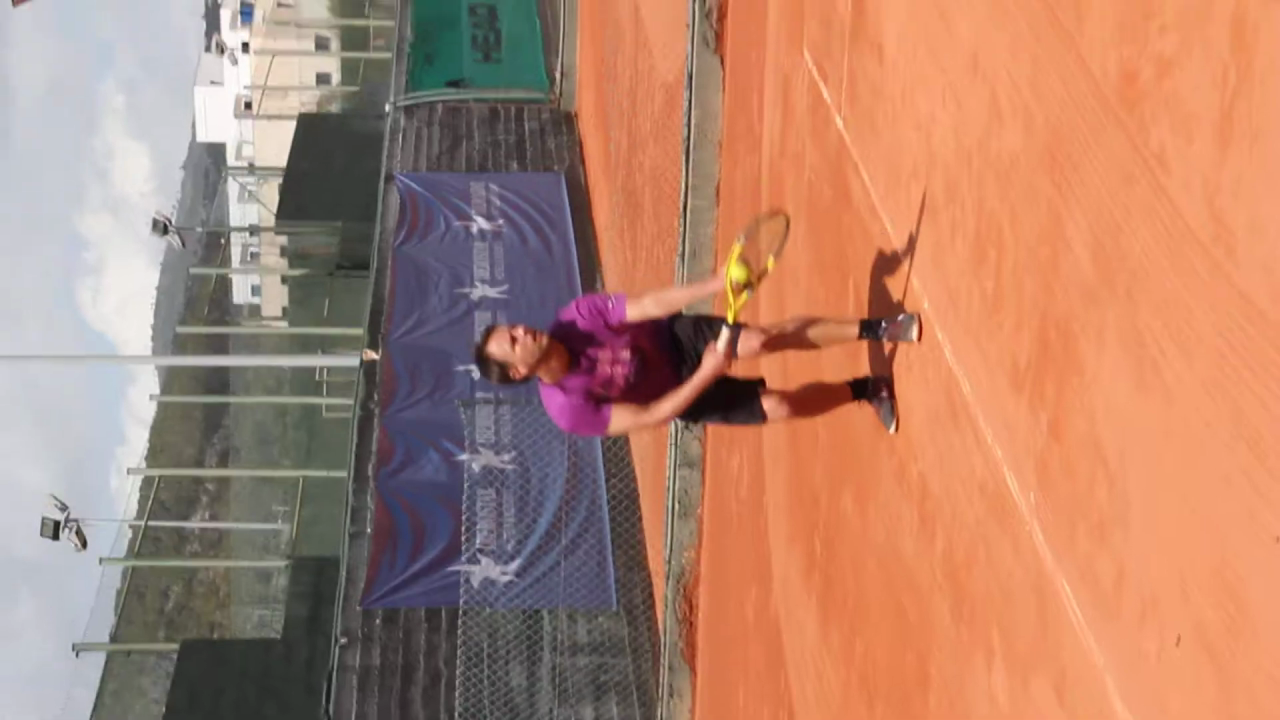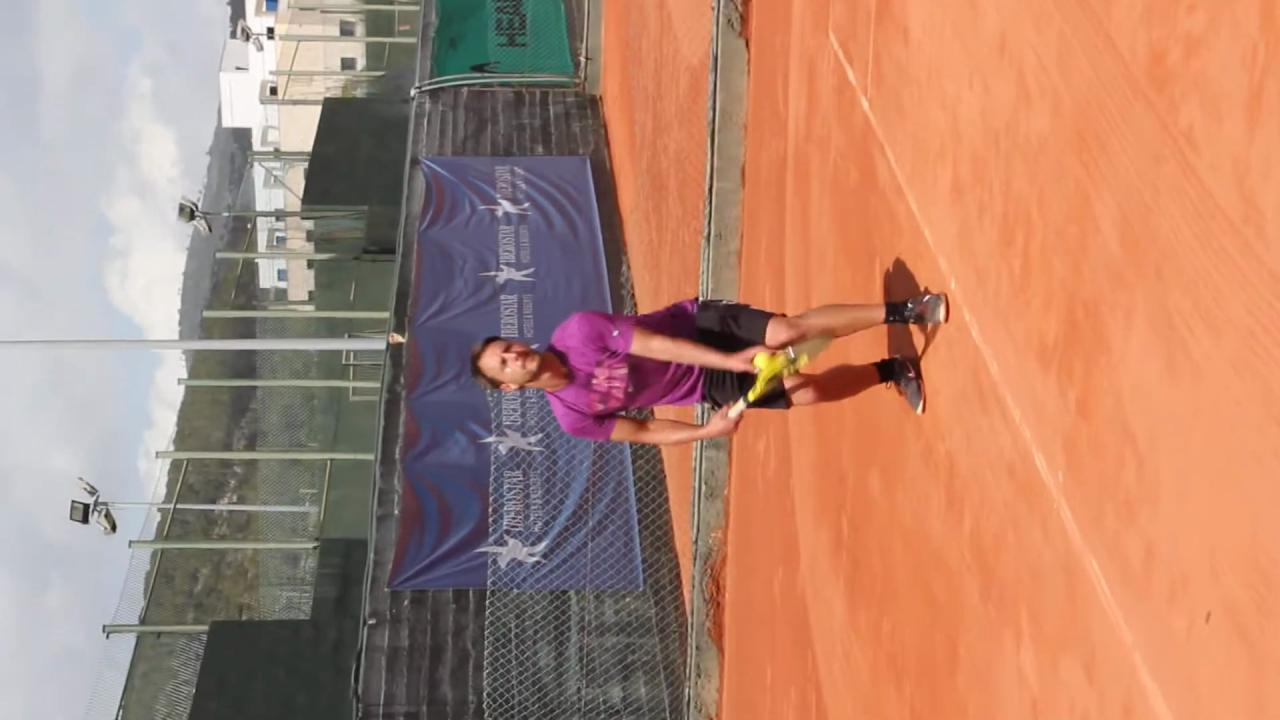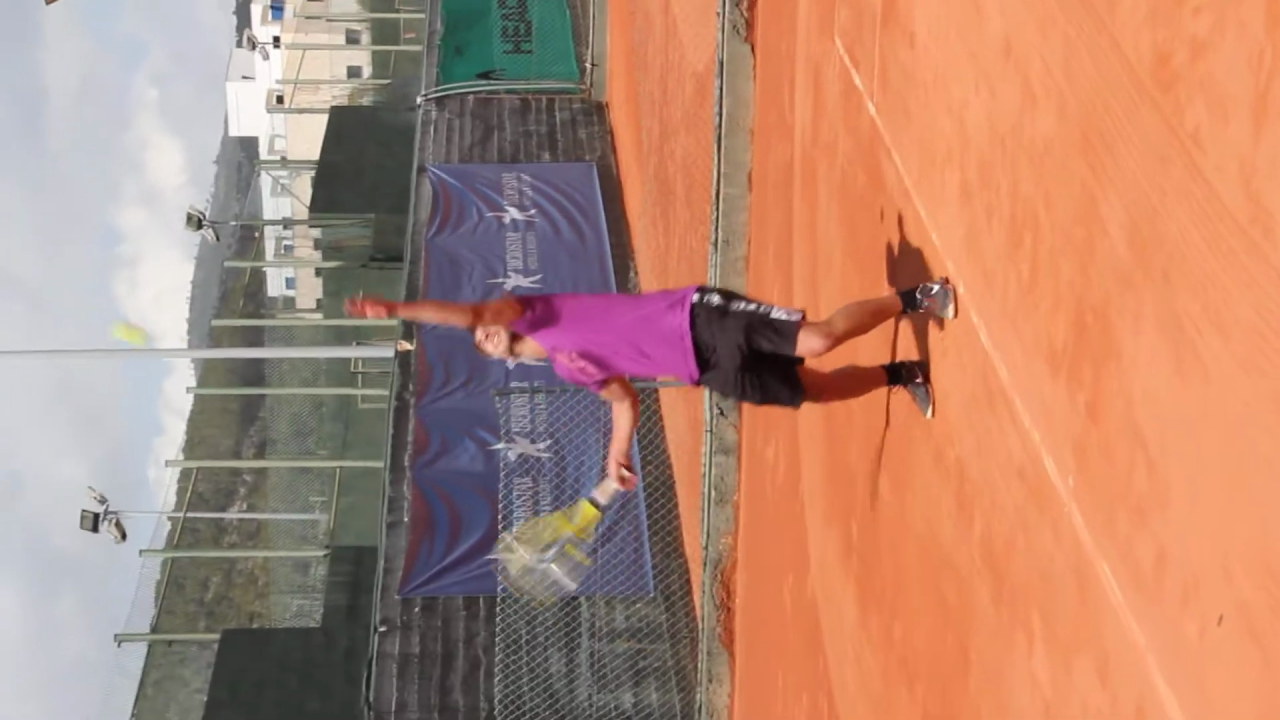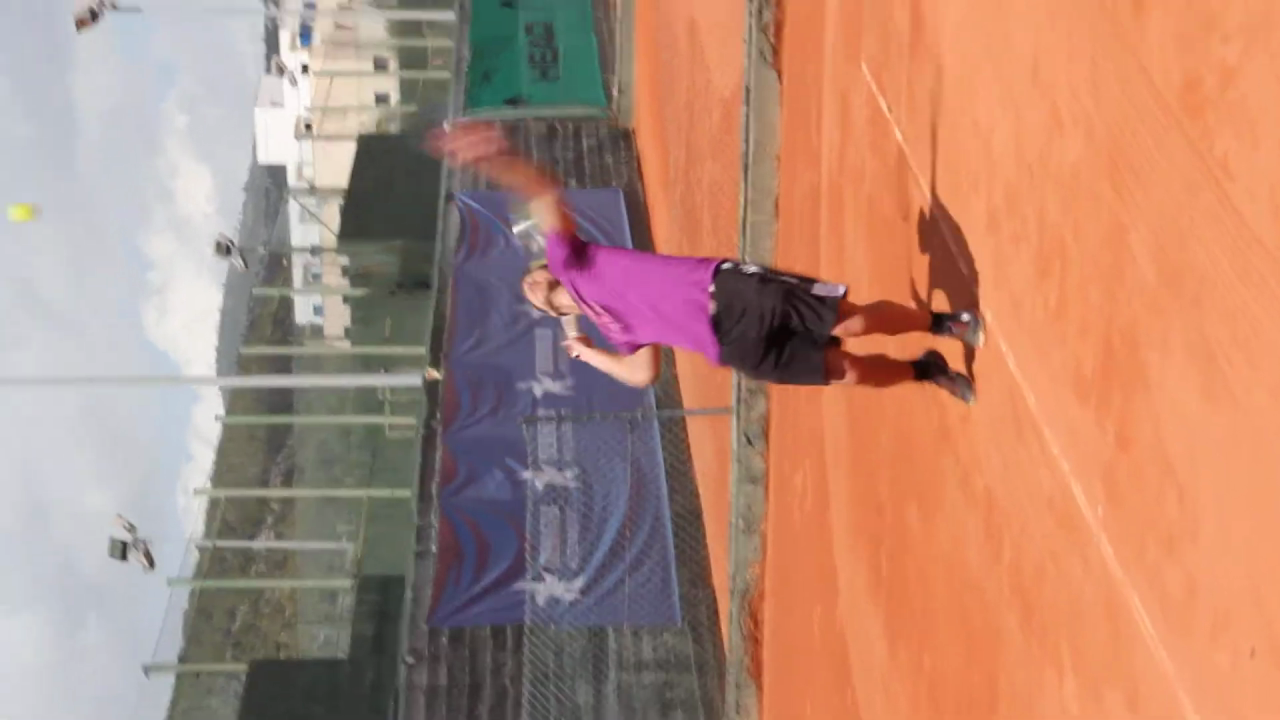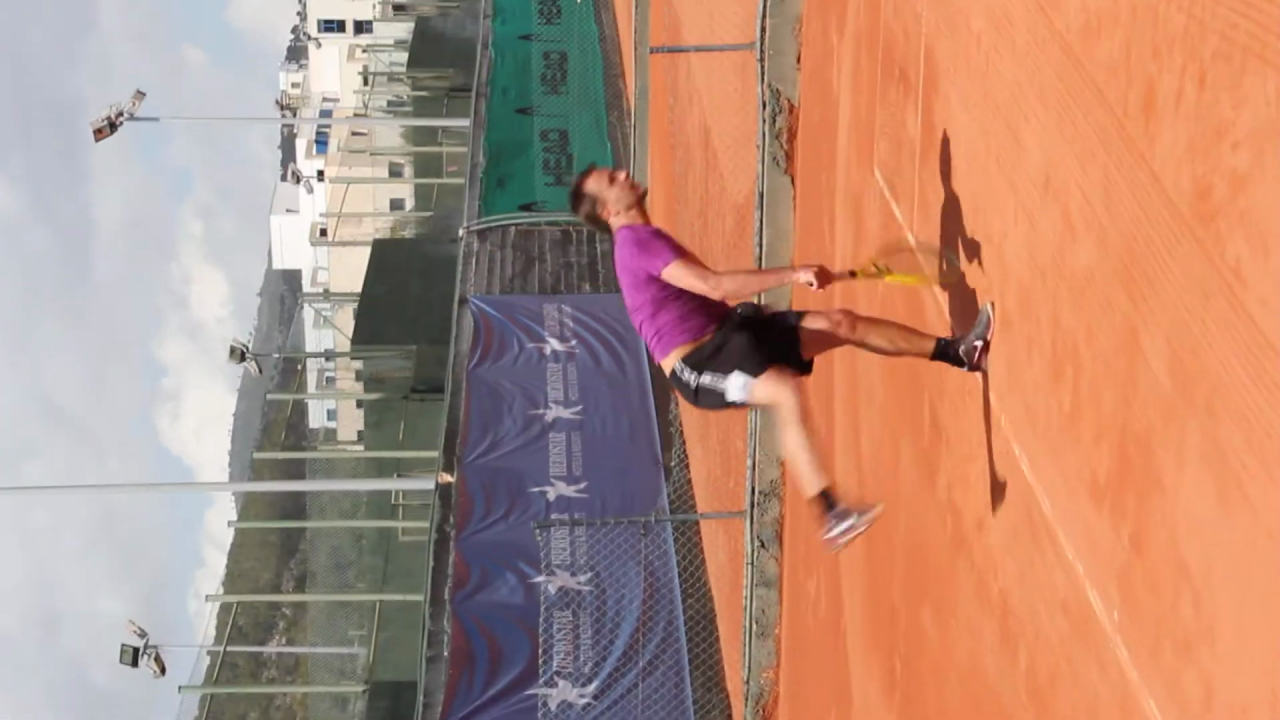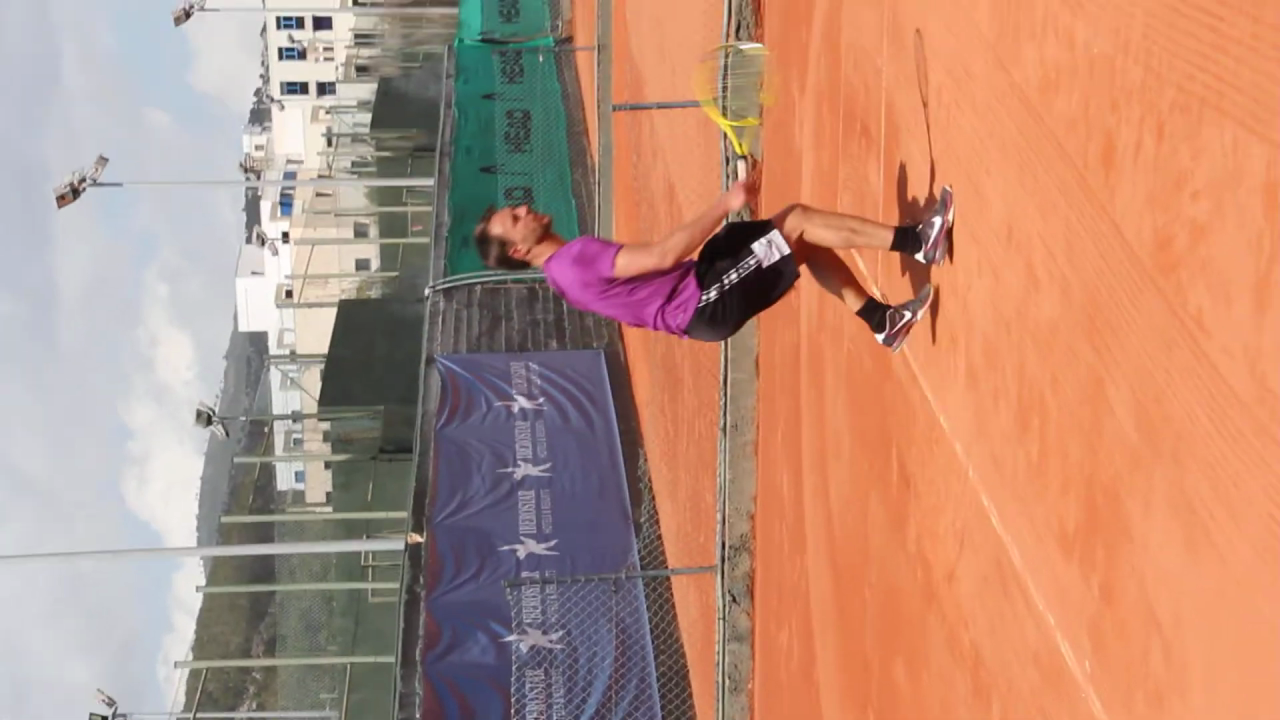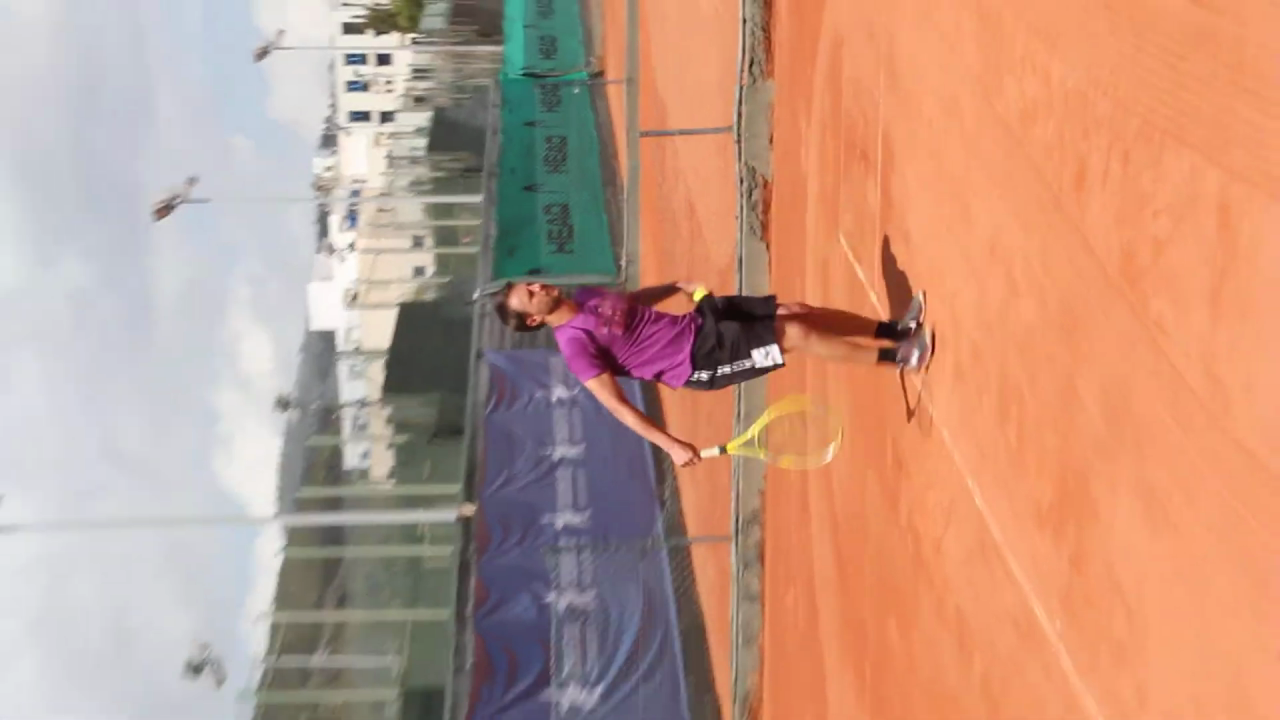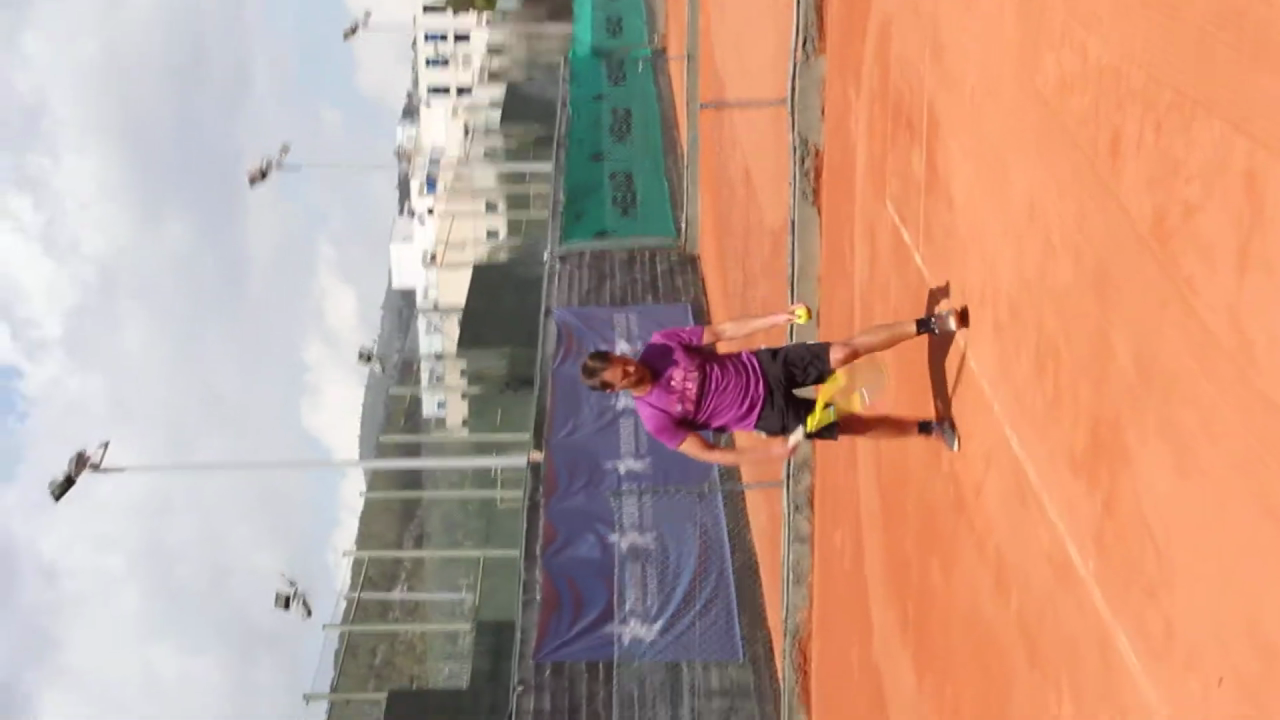
dt=0.5s
person 1, frame 1
left shoulder: (578, 316)
right shoulder: (567, 410)
left elbow: (653, 304)
right elbow: (650, 417)
left wrist: (720, 282)
right wrist: (706, 375)
left hip: (678, 337)
right hip: (684, 397)
left knee: (758, 340)
right knee: (780, 407)
left ankle: (874, 329)
right ankle: (865, 388)
person 1, frame 2
left shoulder: (578, 332)
right shoulder: (571, 415)
left elbow: (656, 344)
right elbow: (641, 432)
left wrist: (732, 357)
right wrist: (706, 432)
left hip: (701, 323)
right hip: (706, 387)
left knee: (785, 331)
right knee: (807, 391)
left ankle: (903, 311)
right ankle: (891, 370)
person 1, frame 3
left shoulder: (535, 315)
right shoulder: (571, 370)
left elbow: (476, 312)
right elbow: (627, 403)
left wrist: (399, 310)
right wrist: (616, 460)
left hip: (699, 318)
right hip: (714, 371)
left knee: (816, 337)
right knee: (815, 390)
left ankle: (914, 298)
right ankle: (898, 374)
person 1, frame 4
left shoulder: (573, 260)
right shoulder: (613, 324)
left elbow: (543, 197)
right elbow: (643, 373)
left wrist: (496, 155)
right wrist: (590, 354)
left hip: (726, 294)
right hip: (740, 345)
left knee: (856, 322)
right knee: (849, 372)
left ankle: (944, 323)
right ankle: (927, 371)
person 1, frame 5
left shoulder: (649, 242)
right shoulder: (638, 238)
right elbow: (717, 287)
right wrist: (792, 275)
left hip: (724, 330)
right hip: (696, 369)
left knee: (840, 323)
right knee: (785, 390)
left ankle: (956, 350)
right ankle: (829, 510)
person 1, frame 6
left shoulder: (566, 270)
right shoulder: (576, 257)
right elbow: (666, 253)
right wrist: (725, 205)
left hip: (700, 305)
right hip: (705, 303)
left knee: (807, 243)
right knee: (799, 219)
left ankle: (881, 321)
right ankle: (917, 241)
person 1, frame 7
left shoulder: (585, 297)
right shoulder: (575, 344)
right elbow: (616, 404)
left wrist: (679, 285)
right wrist: (671, 444)
left hip: (700, 321)
right hip: (701, 358)
left knee: (796, 314)
right knee: (796, 338)
left ankle: (895, 329)
right ankle: (895, 355)
person 1, frame 8
left shoulder: (661, 344)
right shoulder: (654, 416)
left elbow: (721, 332)
right elbow: (703, 452)
left wrist: (774, 319)
right wrist: (765, 452)
left hip: (762, 369)
right hip: (766, 413)
left knee: (844, 352)
right knee: (851, 424)
left ankle: (931, 325)
right ankle: (929, 427)
